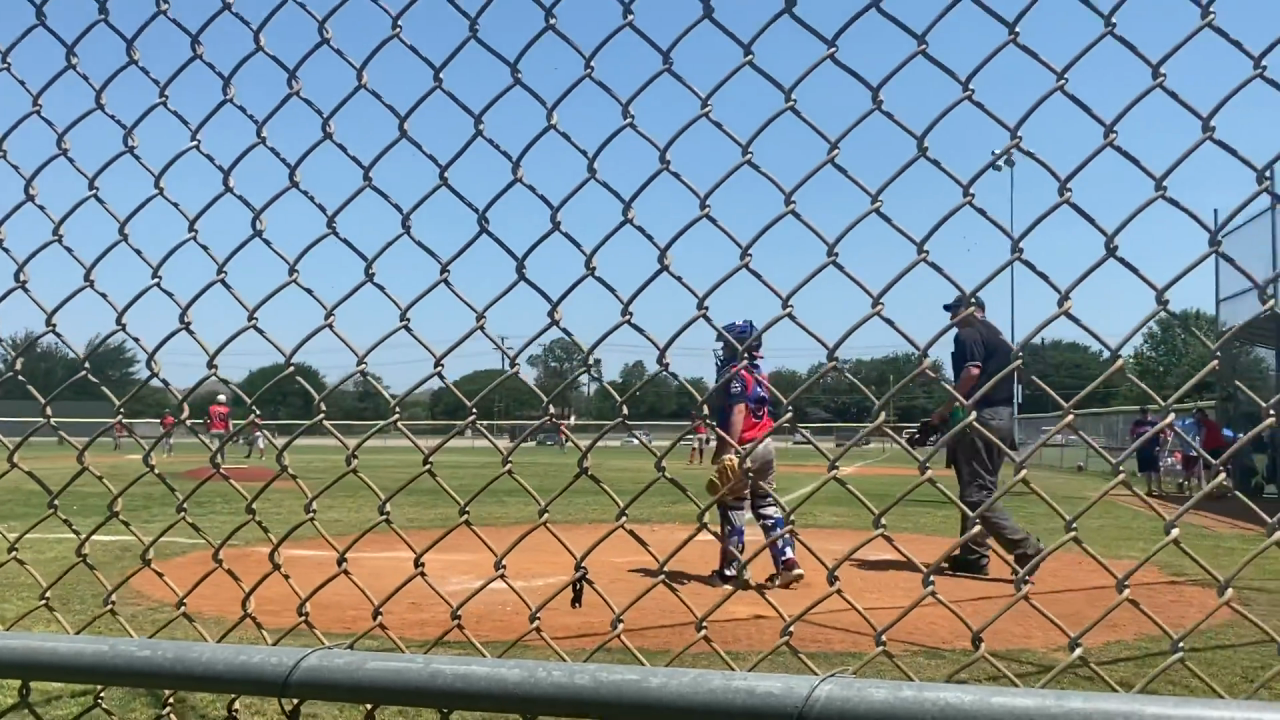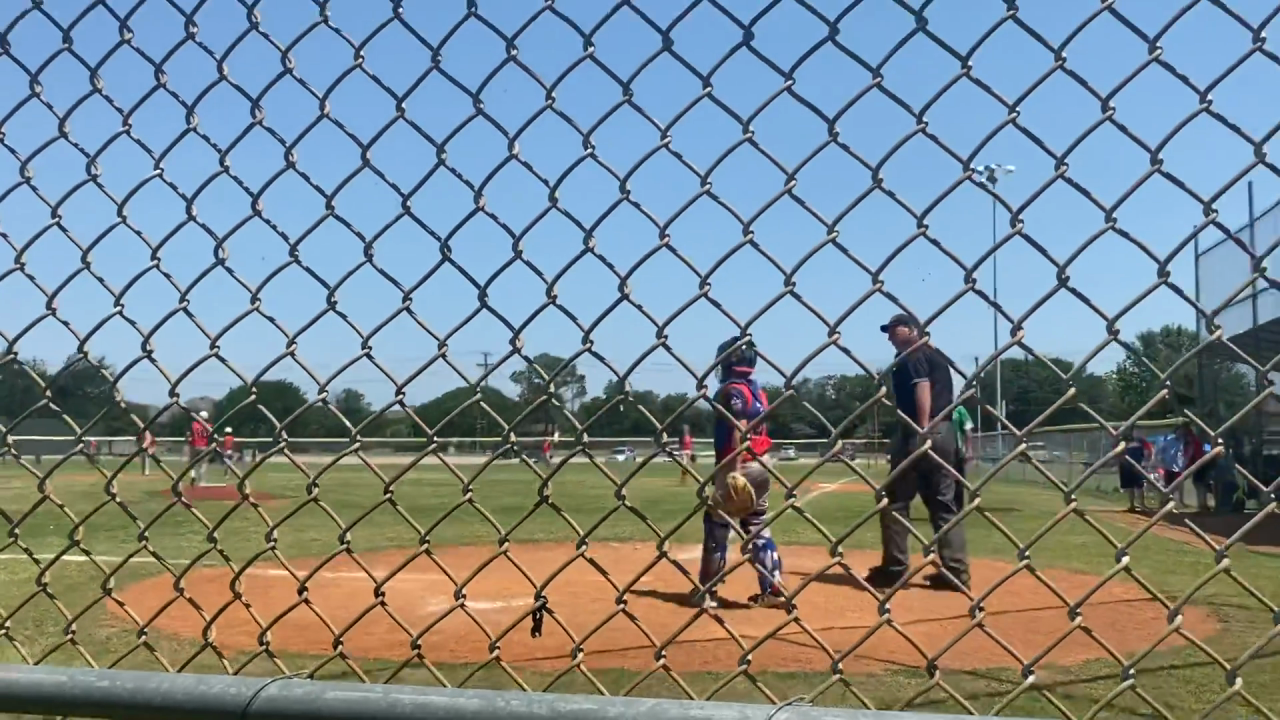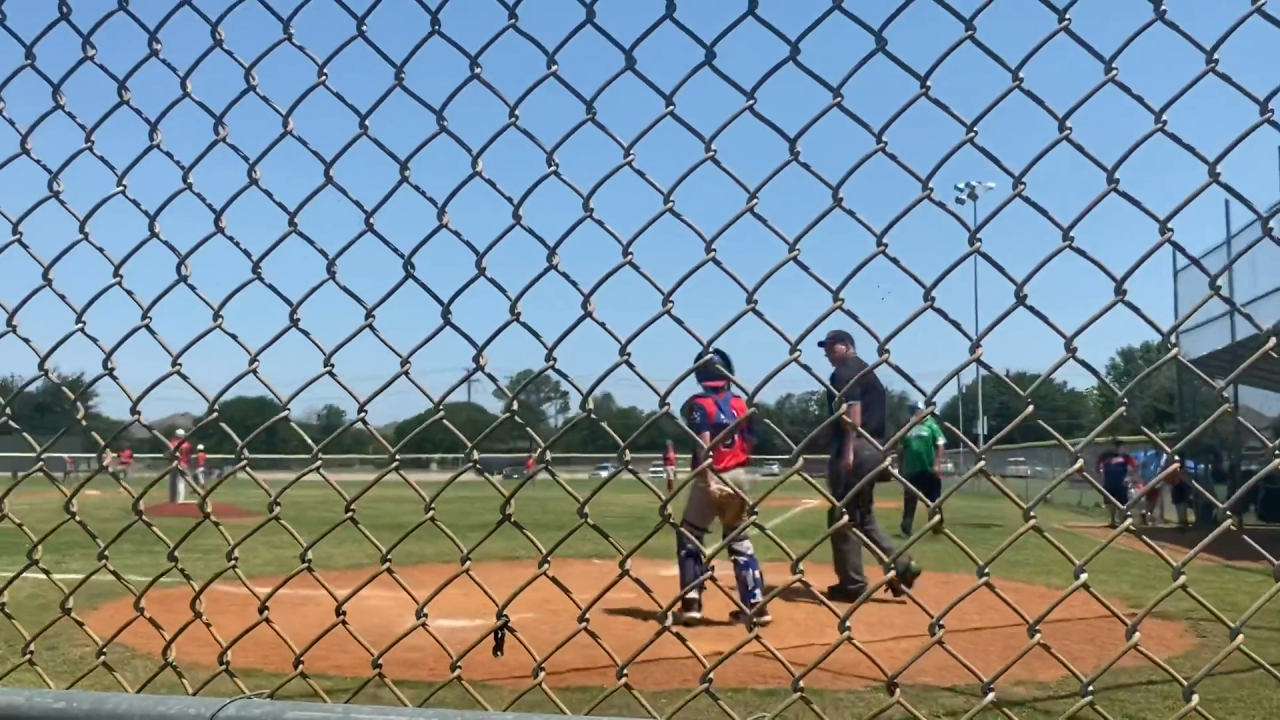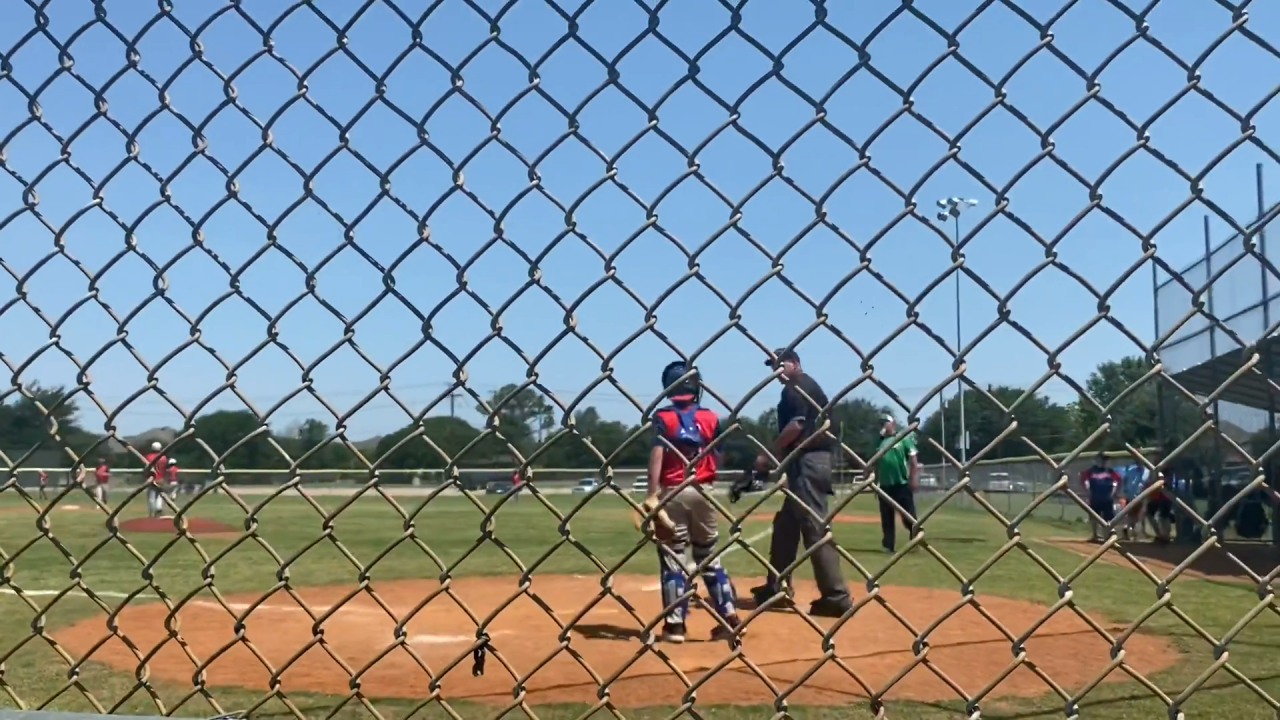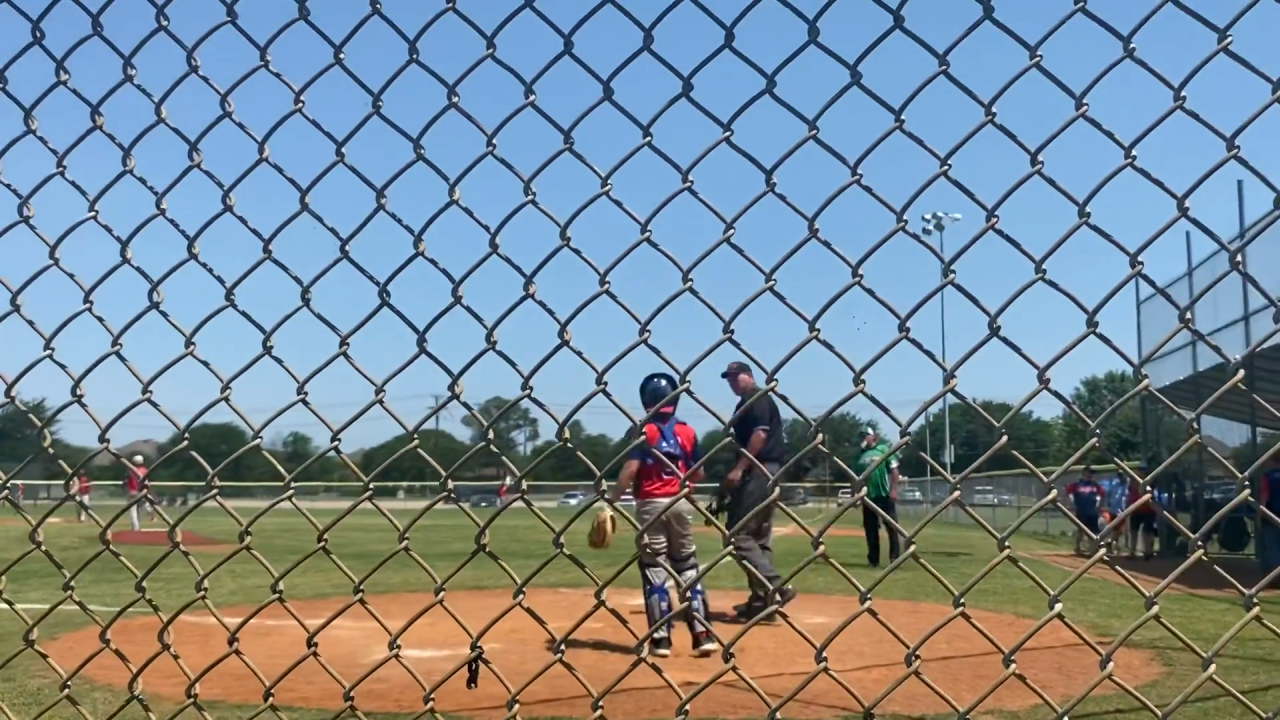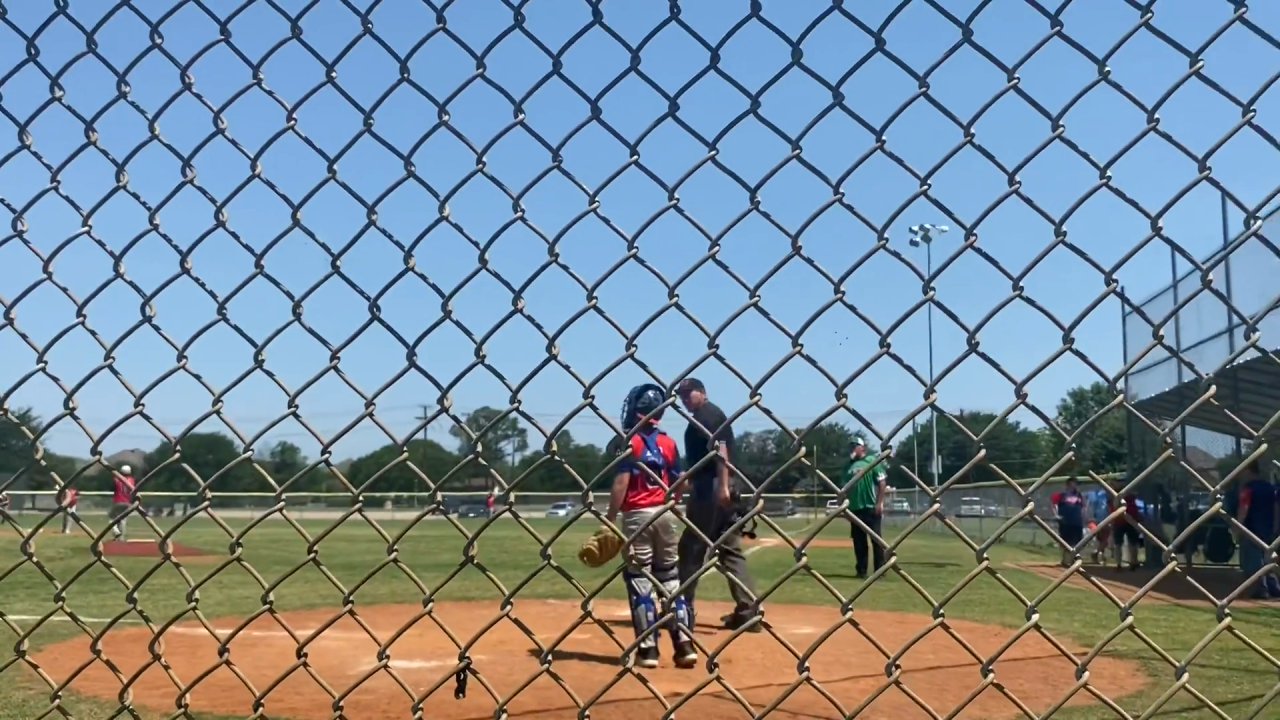
dt=0.3s
person 1, frame 1
left shoulder: (734, 374)
right shoulder: (759, 375)
left elbow: (738, 413)
left wrist: (729, 451)
left hip: (744, 447)
right hip: (765, 446)
left knee: (732, 508)
right knee: (767, 507)
left ankle: (729, 573)
right ankle: (788, 565)
person 1, frame 2
left shoulder: (730, 390)
right shoulder: (757, 391)
left elbow: (739, 429)
left wrist: (734, 470)
left hip: (741, 466)
right hip: (762, 464)
left knee: (717, 523)
right knee: (756, 525)
left ankle: (707, 590)
right ankle: (774, 589)
person 1, frame 3
left shoulder: (698, 404)
right shoulder: (741, 404)
left elbow: (702, 442)
right elbow: (749, 443)
left wrist: (709, 479)
left hip: (710, 478)
right hip: (737, 475)
left knee: (690, 537)
right knee: (739, 540)
left ankle: (692, 603)
right ankle: (755, 605)
person 1, frame 4
left shoulder: (663, 418)
right shoulder: (710, 418)
left elbow: (657, 455)
right elbow: (717, 458)
left wrist: (652, 494)
left hip: (674, 492)
right hip: (703, 491)
left knee: (673, 557)
right knee: (708, 555)
left ankle: (675, 624)
right ankle: (730, 618)
person 1, frame 5
left shoulder: (643, 430)
right shoulder: (687, 432)
left elbow: (630, 469)
right elbow: (697, 475)
left wrist: (612, 503)
left hip: (651, 505)
right hip: (681, 504)
left knee: (654, 571)
right knee: (688, 567)
left ankle: (660, 639)
right ankle: (703, 634)
person 1, frame 6
left shoulder: (626, 441)
right shoulder: (668, 442)
left elbow: (622, 482)
left wrist: (609, 520)
left hip: (637, 515)
right hip: (666, 514)
left knee: (640, 581)
right knee: (670, 577)
left ankle: (648, 648)
right ankle: (685, 644)
person 2, frame 1
left shoulder: (968, 333)
right shoulder: (999, 336)
left elbow: (972, 372)
right elbow: (1003, 380)
left wrist: (945, 408)
left hip: (981, 417)
right hip: (1004, 418)
left knee: (975, 490)
right knee: (980, 488)
left ankle: (1023, 545)
right ankle: (972, 555)
person 2, frame 2
left shoulder: (909, 353)
right shoulder: (937, 354)
left elbow: (922, 386)
left wrist: (923, 428)
left hip: (919, 433)
right hip: (945, 432)
left knee: (895, 499)
right knee: (944, 504)
left ankle: (894, 568)
right ankle: (956, 571)
person 2, frame 3
left shoulder: (844, 372)
right shoulder: (867, 371)
left elbow: (852, 409)
left wrist: (847, 450)
left hip: (856, 448)
right hip: (873, 448)
left knee: (842, 516)
right knee: (861, 516)
left ankle: (852, 584)
right ankle: (902, 564)
person 2, frame 4
left shoulder: (797, 387)
right shoulder: (809, 386)
left elbow: (796, 425)
left wrist: (770, 455)
left hip: (807, 463)
right hip: (816, 460)
left knee: (815, 529)
right knee: (785, 524)
left ankle: (836, 596)
right ankle: (775, 587)
person 2, frame 5
left shoulder: (753, 400)
right shoulder: (756, 401)
left elbow: (759, 434)
left wrist: (738, 469)
left hip: (756, 474)
right hip: (765, 474)
left knee: (737, 535)
right knee: (756, 538)
left ankle: (773, 588)
right ankle: (760, 601)
person 2, frame 6
left shoulder: (705, 414)
right shoulder: (710, 415)
left elbow: (720, 449)
left wrist: (723, 485)
left hip: (710, 487)
right hip: (720, 487)
left knee: (691, 548)
right knee: (729, 550)
right ankle: (747, 611)
